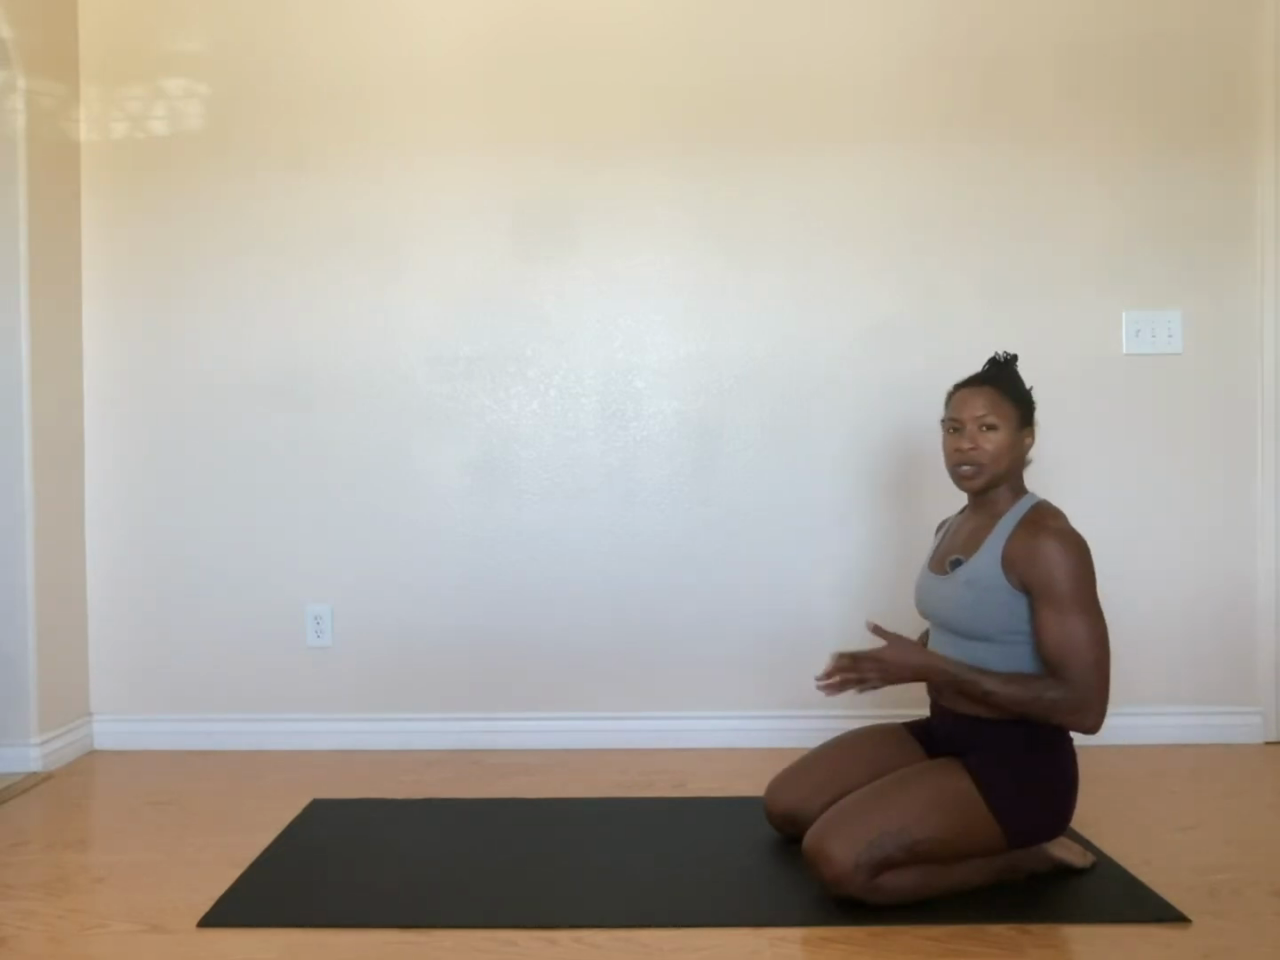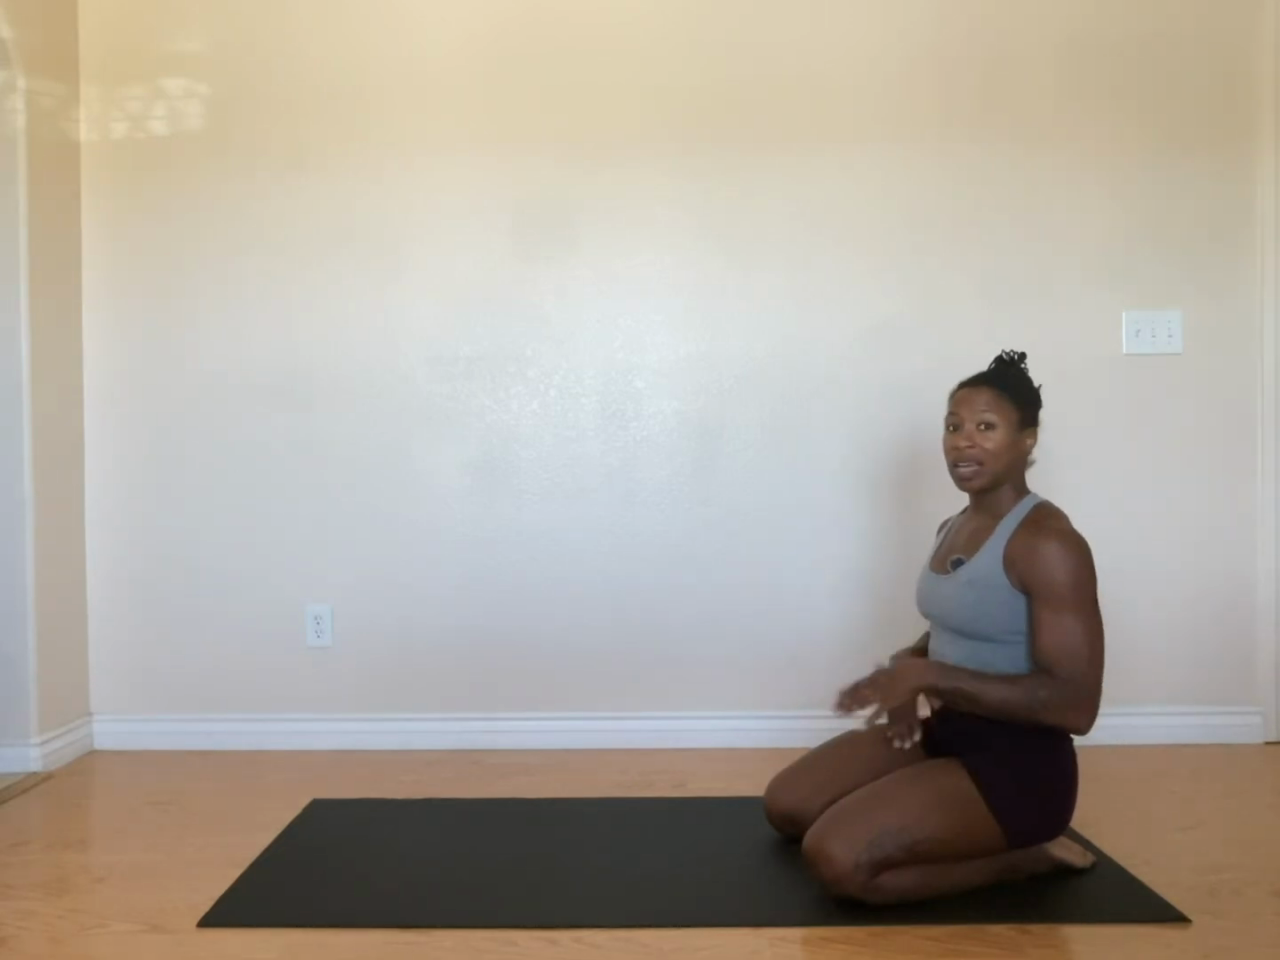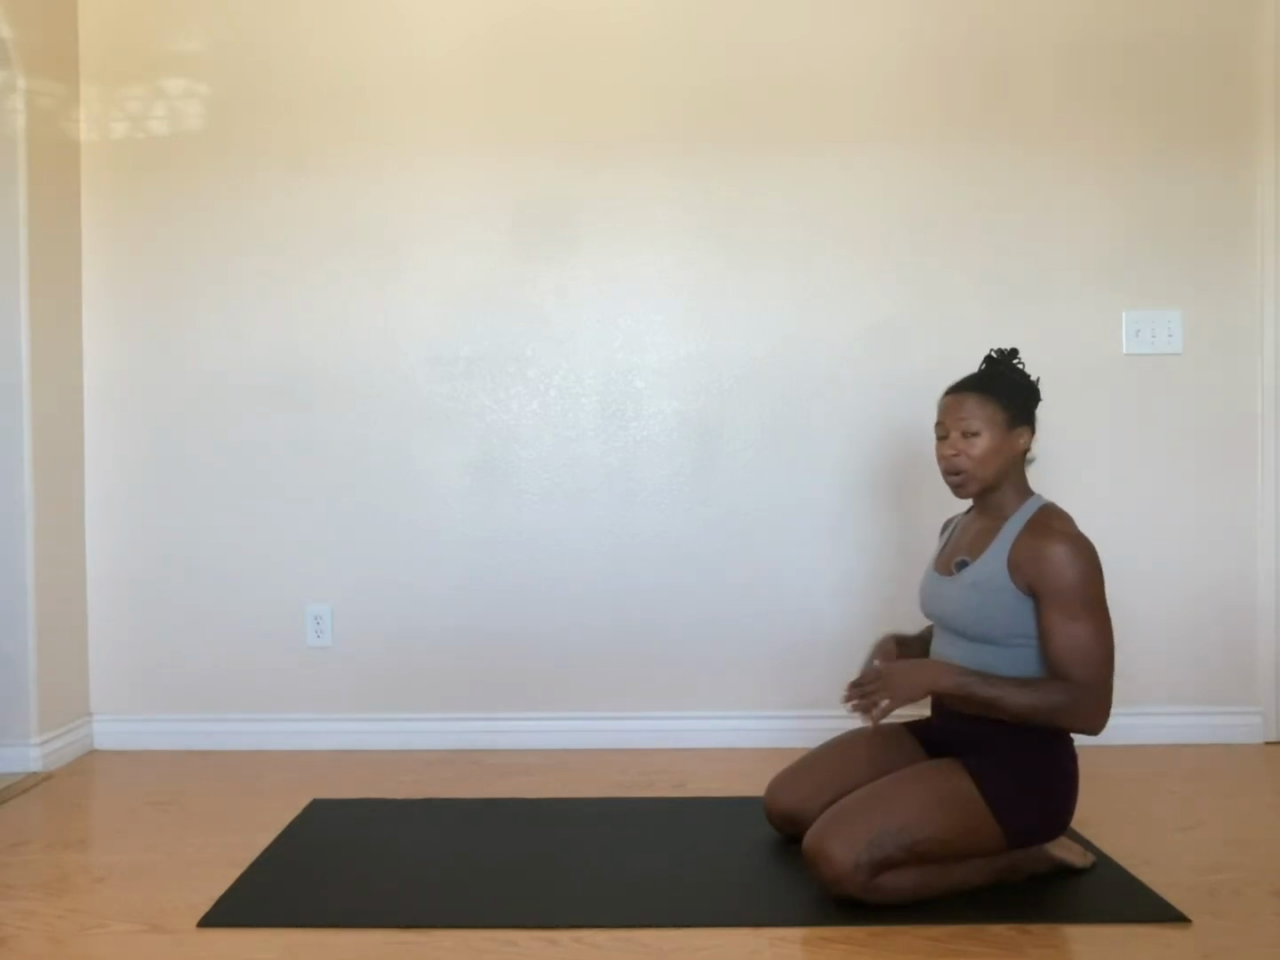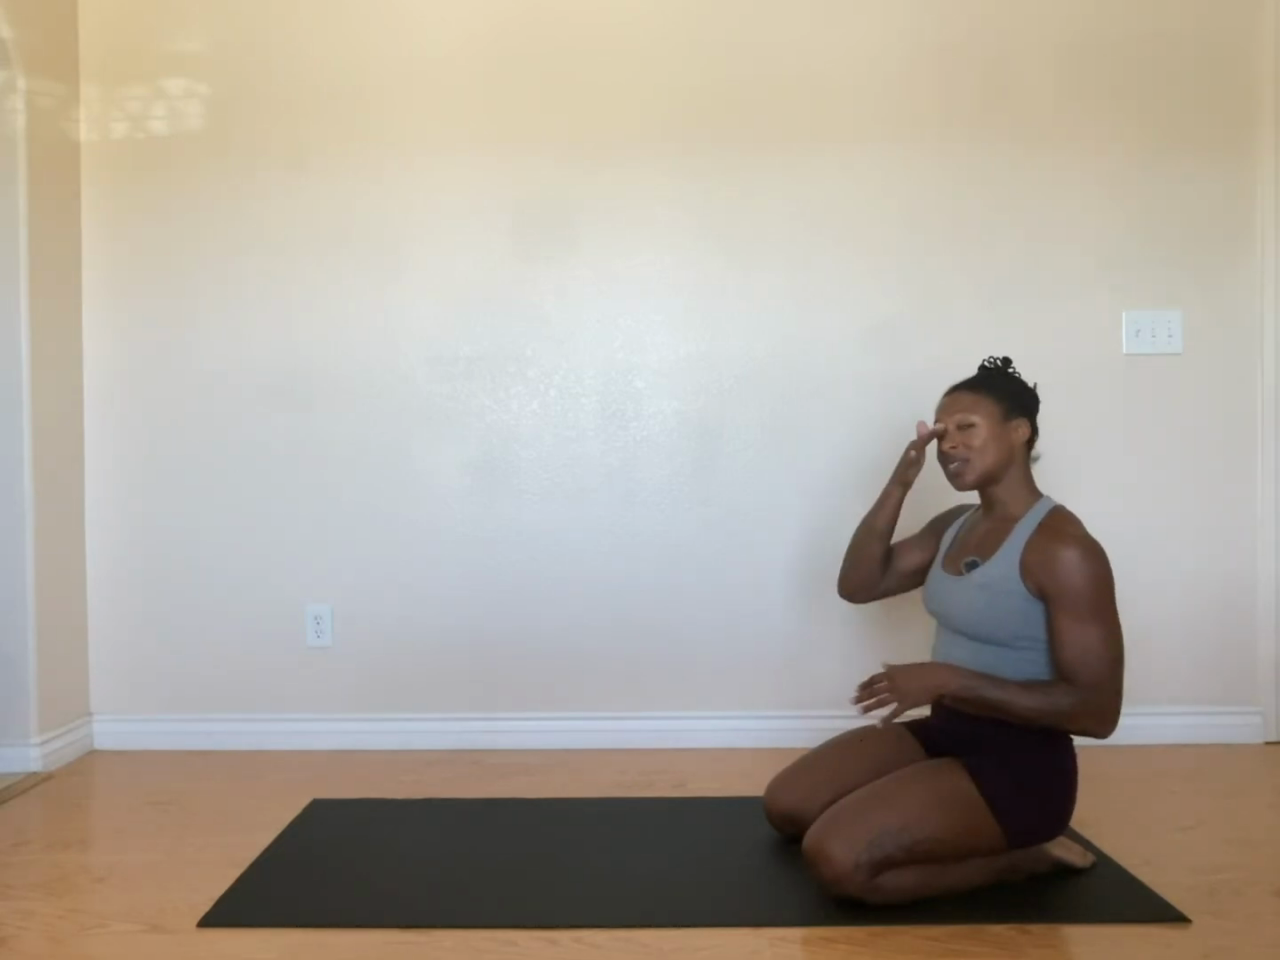
dt=0.5s
person 1, frame 1
left shoulder: (1046, 541)
right shoulder: (952, 528)
left elbow: (1084, 705)
left wrist: (931, 666)
right wrist: (891, 665)
left hip: (1018, 763)
right hip: (942, 733)
left knee: (838, 858)
right knee: (785, 805)
left ankle: (1028, 857)
right ankle: (970, 836)
person 1, frame 2
left shoulder: (1048, 542)
right shoulder: (956, 528)
left elbow: (1075, 706)
left wrist: (920, 671)
right wrist: (907, 671)
left hip: (1020, 765)
right hip: (946, 735)
left knee: (838, 858)
right knee: (786, 804)
left ankle: (1030, 856)
right ankle: (976, 835)
person 1, frame 3
left shoulder: (1053, 546)
right shoulder: (957, 529)
left elbow: (1087, 708)
left wrist: (938, 677)
right wrist: (898, 650)
left hip: (1020, 765)
right hip: (945, 733)
left knee: (838, 858)
right knee: (786, 805)
left ankle: (1030, 856)
right ankle: (962, 834)
person 1, frame 4
left shoulder: (1063, 548)
right shoulder: (956, 526)
left elbow: (1098, 710)
right elbow: (857, 585)
left wrist: (949, 679)
right wrist: (899, 484)
left hip: (1019, 765)
right hip: (944, 731)
left knee: (836, 858)
right knee: (785, 805)
left ankle: (1028, 856)
right ankle: (975, 833)
